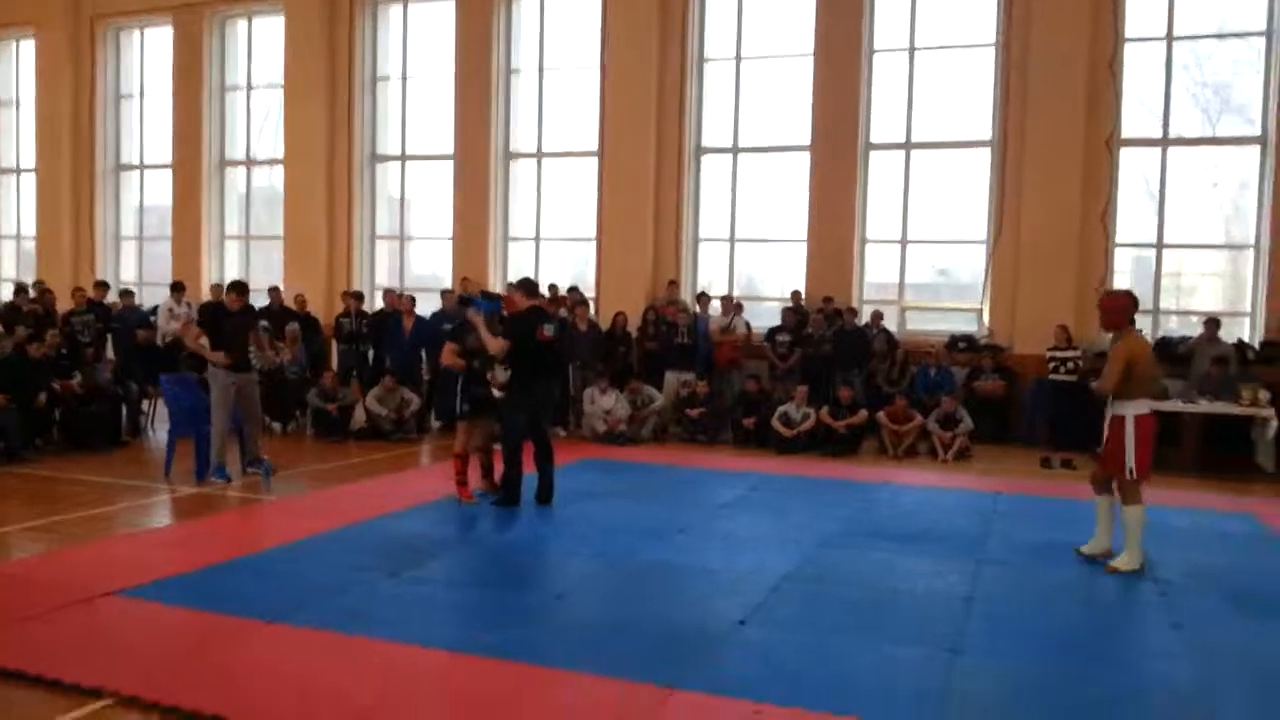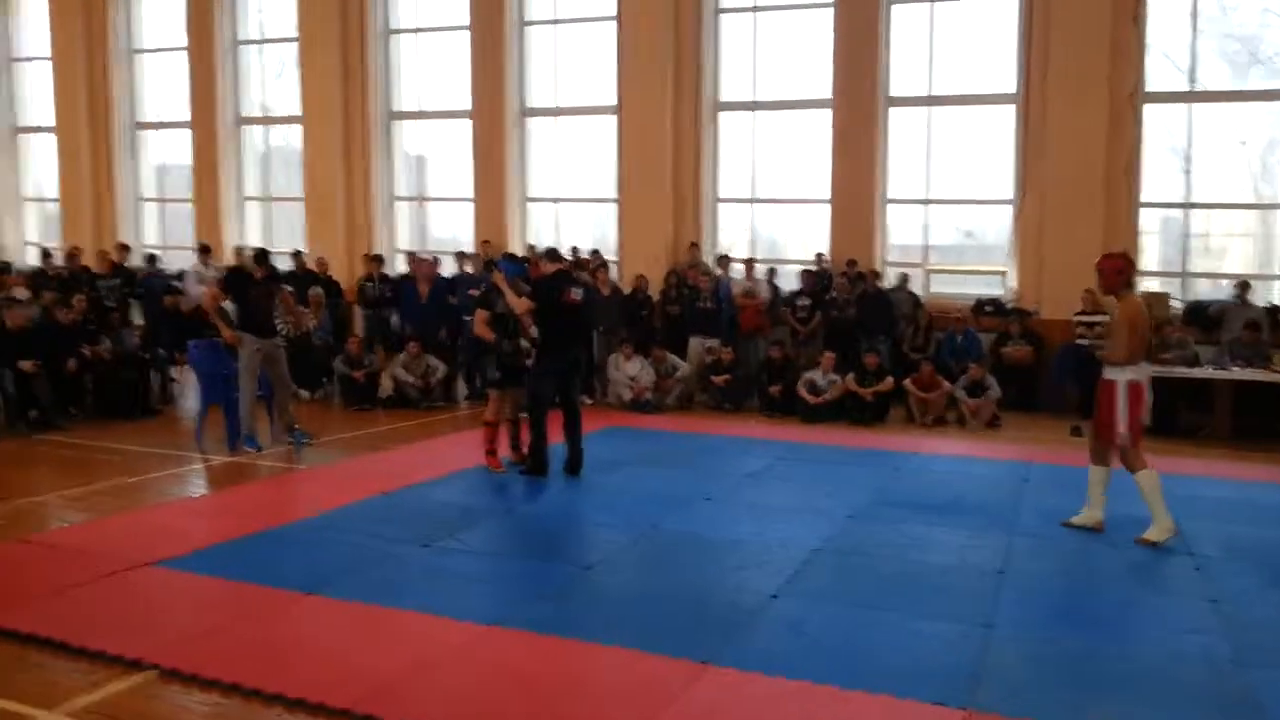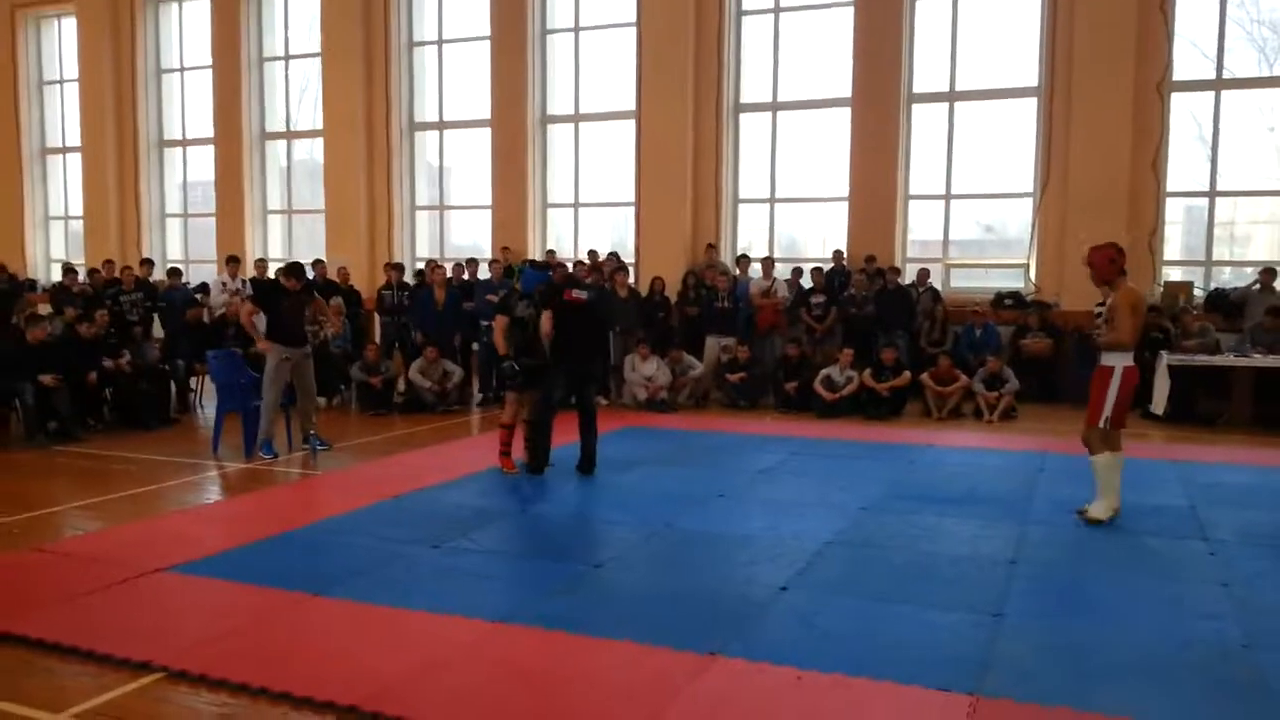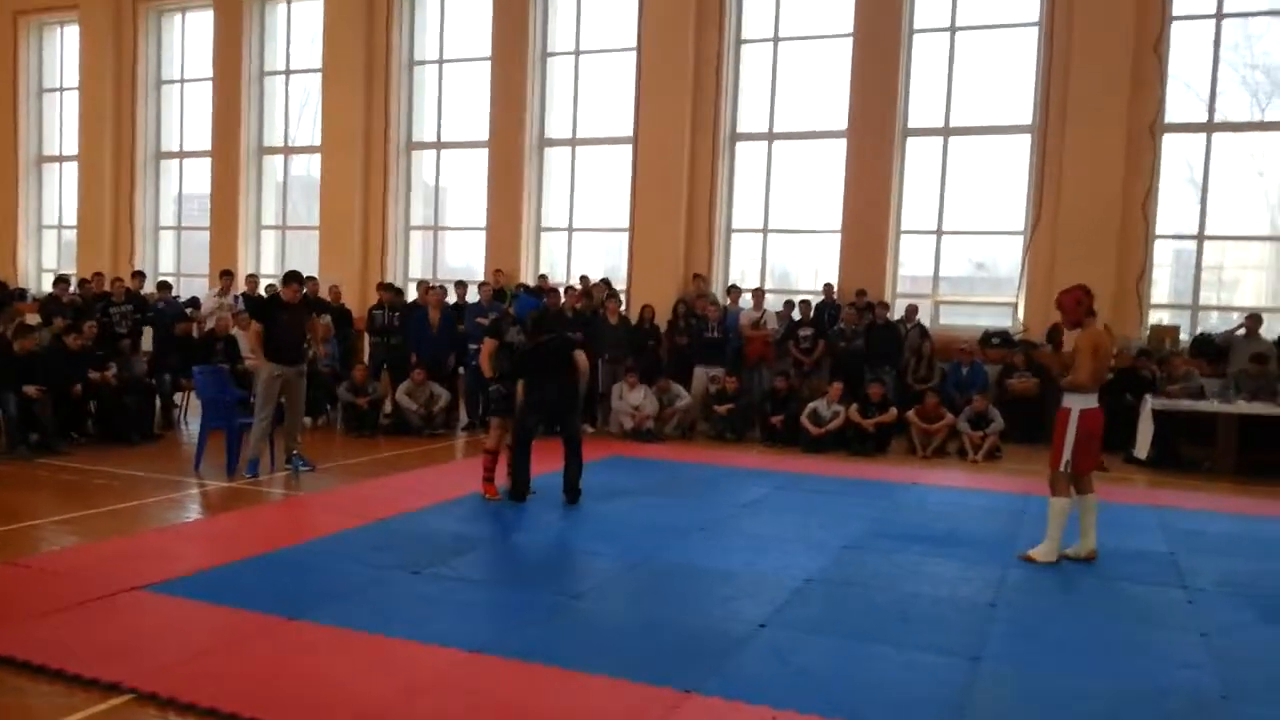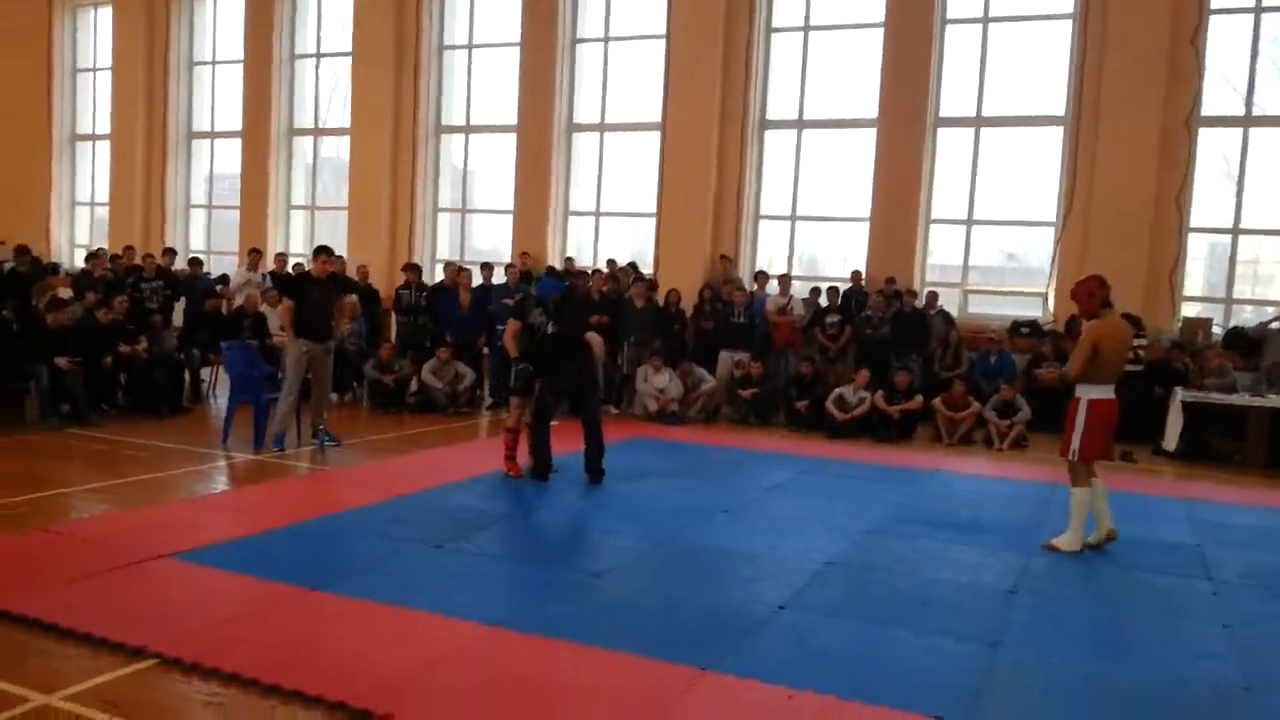
dt=0.3s
person 1, frame 1
left shoulder: (1122, 346)
right shoulder: (1139, 342)
left elbow: (1106, 387)
right elbow: (1151, 383)
left wrist: (1093, 384)
left hip: (1130, 420)
right hip: (1126, 419)
left knee: (1128, 489)
right knee: (1101, 479)
left ankle: (1133, 555)
right ankle: (1101, 542)
person 1, frame 2
left shoulder: (1124, 310)
right shoulder: (1133, 305)
left elbow: (1117, 356)
left wrist: (1097, 353)
right wrist: (1106, 350)
left hip: (1121, 386)
right hip: (1118, 384)
left knee: (1130, 455)
right knee: (1099, 448)
left ankle: (1163, 522)
right ankle: (1093, 514)
person 1, frame 3
left shoulder: (1121, 296)
right shoulder: (1126, 294)
left elbow: (1123, 337)
left wrist: (1096, 341)
right wrist: (1098, 339)
left hip: (1116, 371)
right hip: (1116, 369)
left knee: (1092, 436)
right knee: (1109, 436)
left ankle: (1104, 503)
right ankle: (1109, 500)
person 1, frame 4
left shoulder: (1086, 338)
right shoulder: (1102, 336)
left elbow: (1082, 379)
left wrist: (1061, 381)
left hip: (1076, 413)
right hip: (1089, 411)
left knee: (1059, 480)
right knee: (1082, 480)
left ankle: (1050, 549)
right ankle: (1087, 544)
person 1, frame 5
left shoulder: (1094, 330)
right shoulder: (1125, 329)
left elbow: (1072, 372)
right elbow: (1116, 367)
left wrist: (1062, 371)
left hip: (1089, 402)
right hip: (1109, 401)
left knee: (1077, 469)
right knee: (1087, 467)
left ankle: (1073, 538)
right ankle: (1105, 525)
person 2, frame 1
left shoulder: (519, 319)
right shoulder: (551, 320)
left elbow: (497, 349)
left wrist: (479, 324)
left hip: (522, 390)
right hip: (545, 389)
left knee: (513, 442)
right knee: (542, 440)
left ankle: (510, 494)
right ankle: (545, 494)
person 2, frame 2
left shoulder: (547, 283)
right shoulder: (580, 285)
left elbow: (521, 308)
left wrist: (504, 286)
left hip: (550, 356)
right hip: (574, 356)
left knee: (538, 408)
right knee: (571, 409)
left ankle: (538, 464)
right ankle: (574, 464)
person 2, frame 3
left shoulder: (555, 292)
right shoulder: (595, 295)
left elbow: (545, 330)
right elbow: (601, 330)
left wrist: (553, 338)
left hip: (562, 361)
right hip: (589, 362)
left knee: (545, 411)
right knee: (587, 413)
left ankle: (537, 463)
right ankle: (587, 464)
person 2, frame 4
left shoulder: (524, 352)
right shoulder: (563, 340)
left elbow: (521, 393)
right elbow: (583, 365)
left wrist: (521, 416)
right wrist: (579, 393)
left hip: (537, 396)
right hip: (567, 394)
left knee: (522, 441)
right knee: (573, 443)
left ankle: (519, 491)
right ankle: (572, 493)
person 2, frame 5
left shoulder: (542, 339)
right shoulder: (576, 324)
right elbow: (595, 344)
right wrist: (594, 373)
left hip: (554, 377)
right hip: (583, 375)
left knee: (540, 421)
right knee: (592, 423)
left ankle: (541, 469)
right ankle: (594, 471)
person 3, frame 1
left shoulder: (249, 311)
right shoulder: (214, 313)
right elbow: (190, 339)
right wrist: (210, 354)
left hip: (246, 371)
right hip: (223, 372)
left knee: (254, 416)
right knee: (221, 421)
left ankle: (253, 459)
right ankle: (217, 466)
person 3, frame 2
left shoulder: (273, 275)
right shoulder: (239, 278)
left elbow: (281, 293)
right elbow: (209, 298)
left hip: (272, 336)
right hip: (249, 338)
left knee: (283, 383)
right knee: (249, 387)
left ankle: (291, 428)
right ankle: (248, 434)
person 3, frame 3
left shoulder: (305, 286)
right shoulder: (268, 290)
left elbow: (316, 302)
right elbow: (245, 314)
left wrist: (330, 317)
right wrist: (260, 340)
left hip: (302, 346)
right hip: (278, 347)
left knee: (308, 392)
right knee: (272, 395)
left ankle: (309, 433)
right ankle: (265, 440)
person 3, frame 4
left shoulder: (304, 304)
right shoulder: (268, 305)
left elbow: (310, 325)
right elbow: (255, 333)
right wrist: (262, 360)
left hip: (297, 365)
right hip: (273, 365)
left knee: (296, 412)
right knee: (264, 413)
left ankle: (292, 453)
right ankle: (252, 459)
person 3, frame 5
left shoulder: (336, 282)
right shoulder: (299, 281)
right elbow: (286, 311)
left wrist: (336, 327)
right wrist: (291, 339)
left hip: (325, 342)
right hip: (301, 341)
left knee: (322, 387)
right knee: (291, 387)
left ankle: (318, 428)
right ankle: (278, 433)
person 4, frame 1
right shoulder: (461, 328)
right elbow: (446, 359)
left wrist: (489, 364)
right wrist: (471, 365)
left hip: (481, 384)
right hip: (464, 385)
left knee: (487, 431)
right knee: (464, 433)
left ankle: (487, 480)
right ankle: (462, 485)
person 4, frame 2
left shoulder: (516, 294)
right shoulder: (489, 294)
right elbow: (478, 327)
right wrist: (500, 341)
left hip: (514, 354)
right hip: (496, 355)
left knee: (514, 402)
right knee: (495, 402)
left ankle: (515, 450)
right ankle: (490, 453)
person 4, frame 3
left shoulder: (536, 298)
right shoulder: (508, 299)
right elbow: (498, 333)
left wrist: (544, 354)
right wrist: (505, 359)
left hip: (534, 358)
right hip: (516, 359)
left knee: (533, 405)
right knee: (512, 405)
left ankle: (530, 451)
right ankle: (505, 455)
person 4, frame 4
left shoulder: (524, 323)
right shoulder: (499, 322)
right elbow: (484, 356)
right wrist: (491, 382)
left hip: (519, 383)
right hip: (501, 384)
right knee: (497, 430)
right ankle: (488, 482)
person 4, frame 5
left shoulder: (543, 306)
right shoulder: (523, 304)
right elbow: (508, 336)
right wrist: (518, 361)
left hip: (536, 364)
right hip: (522, 364)
left knee: (536, 410)
right knee: (517, 409)
left ankle: (536, 456)
right ankle: (510, 459)
